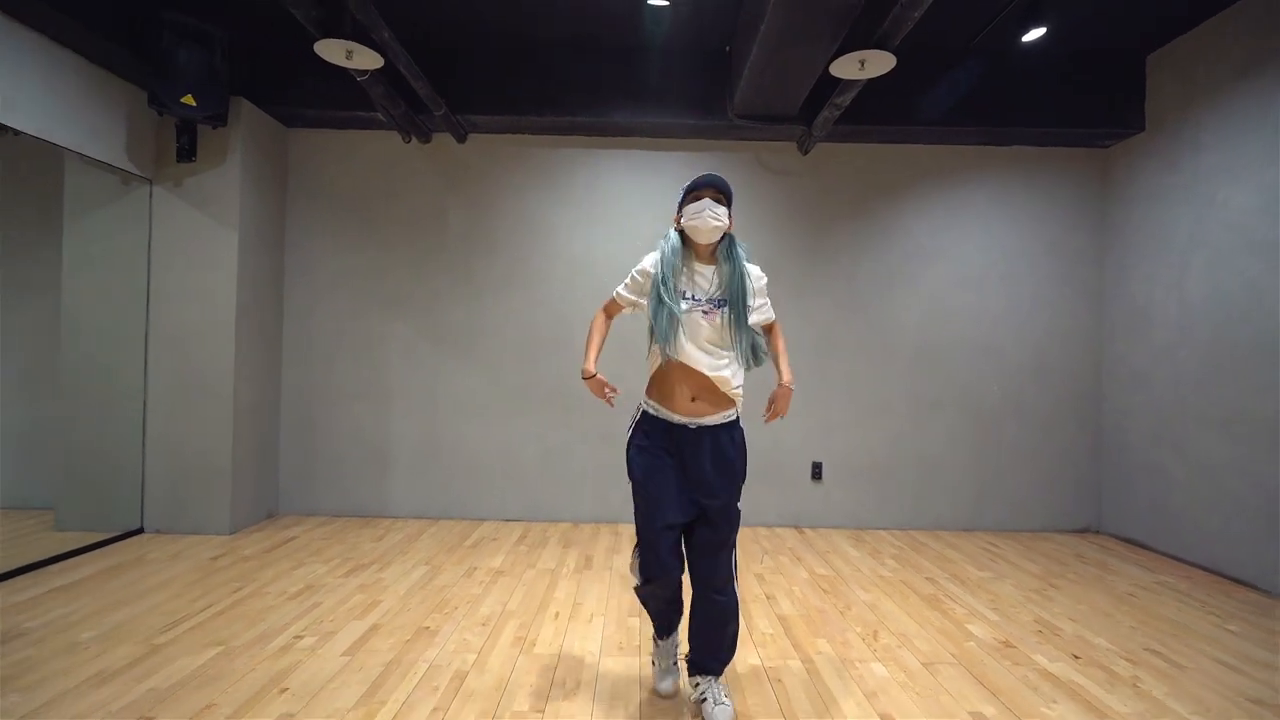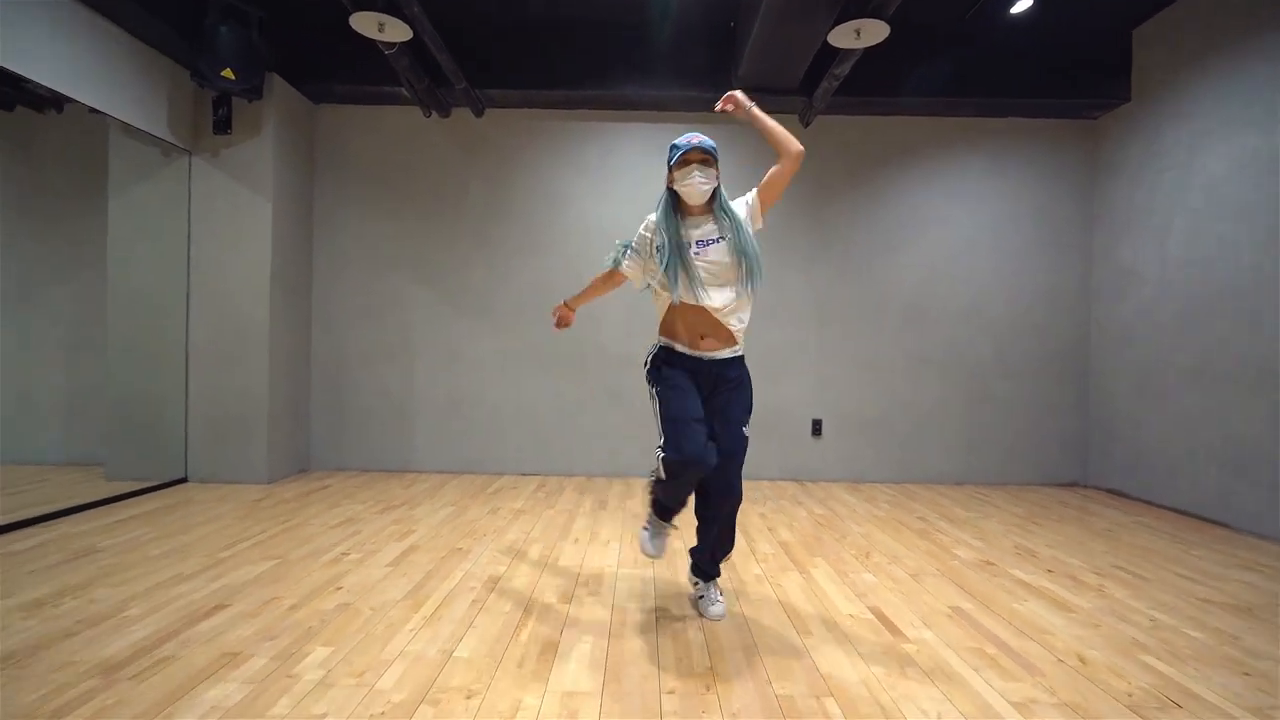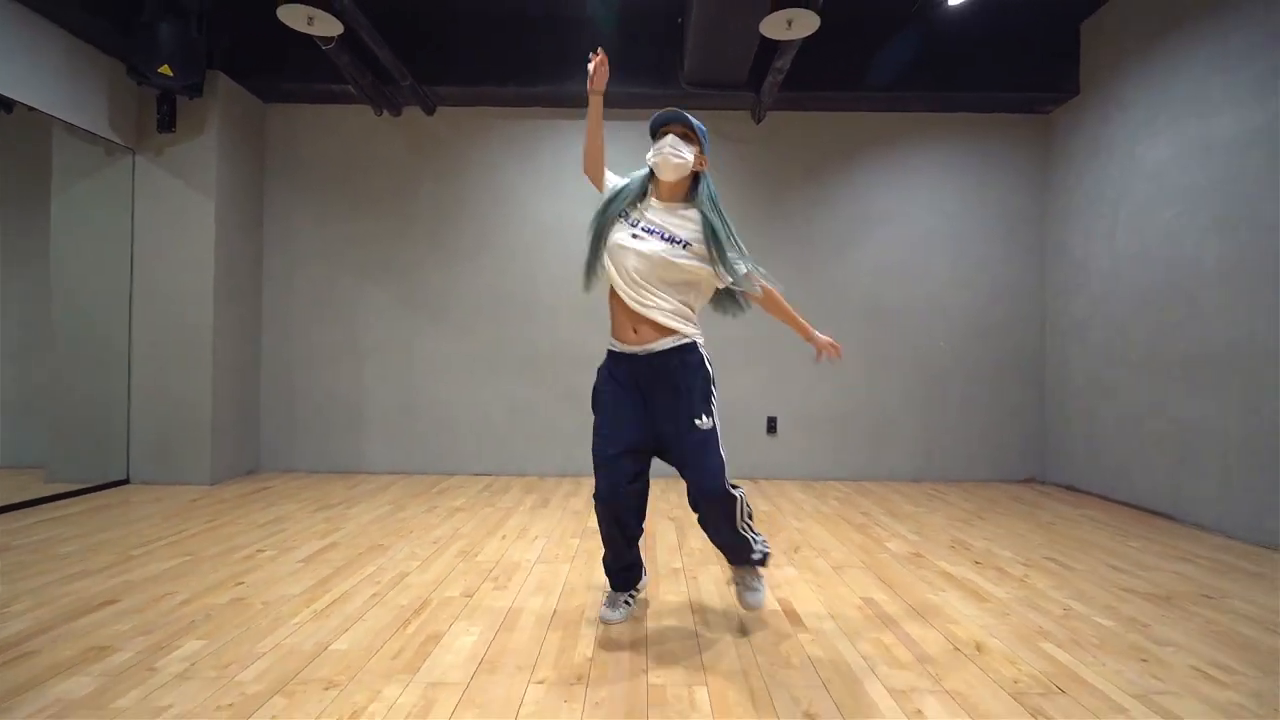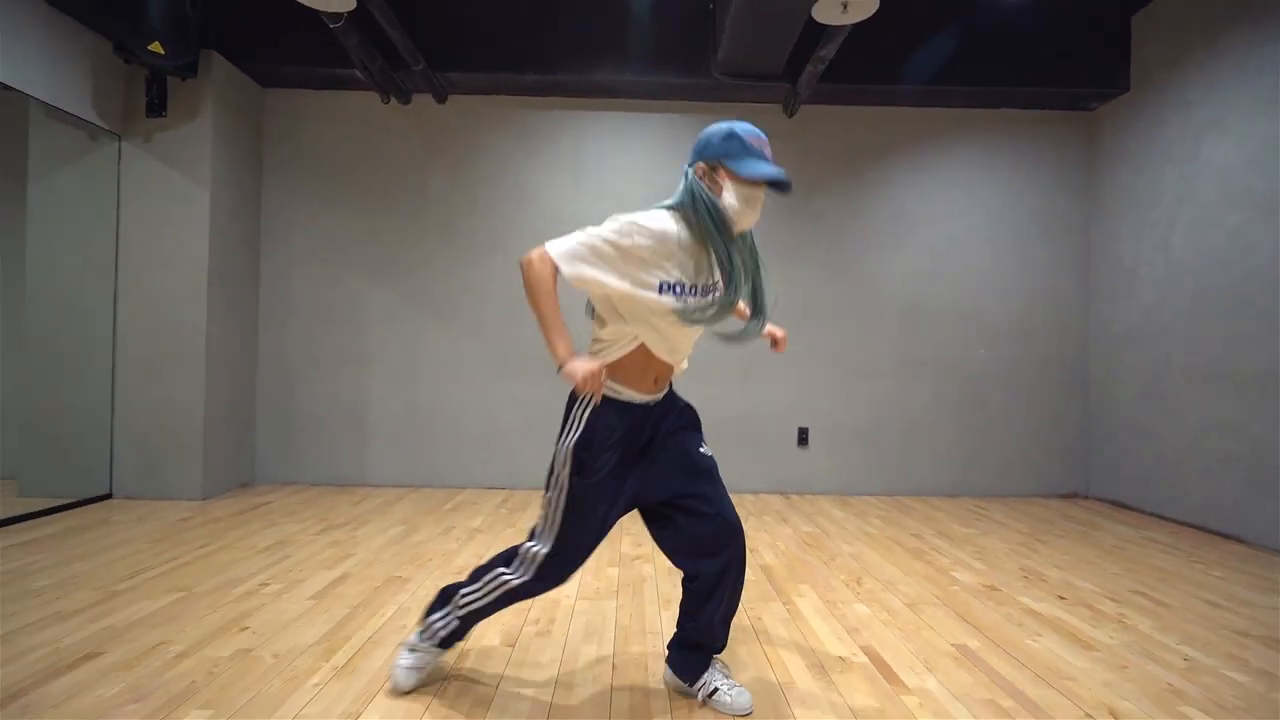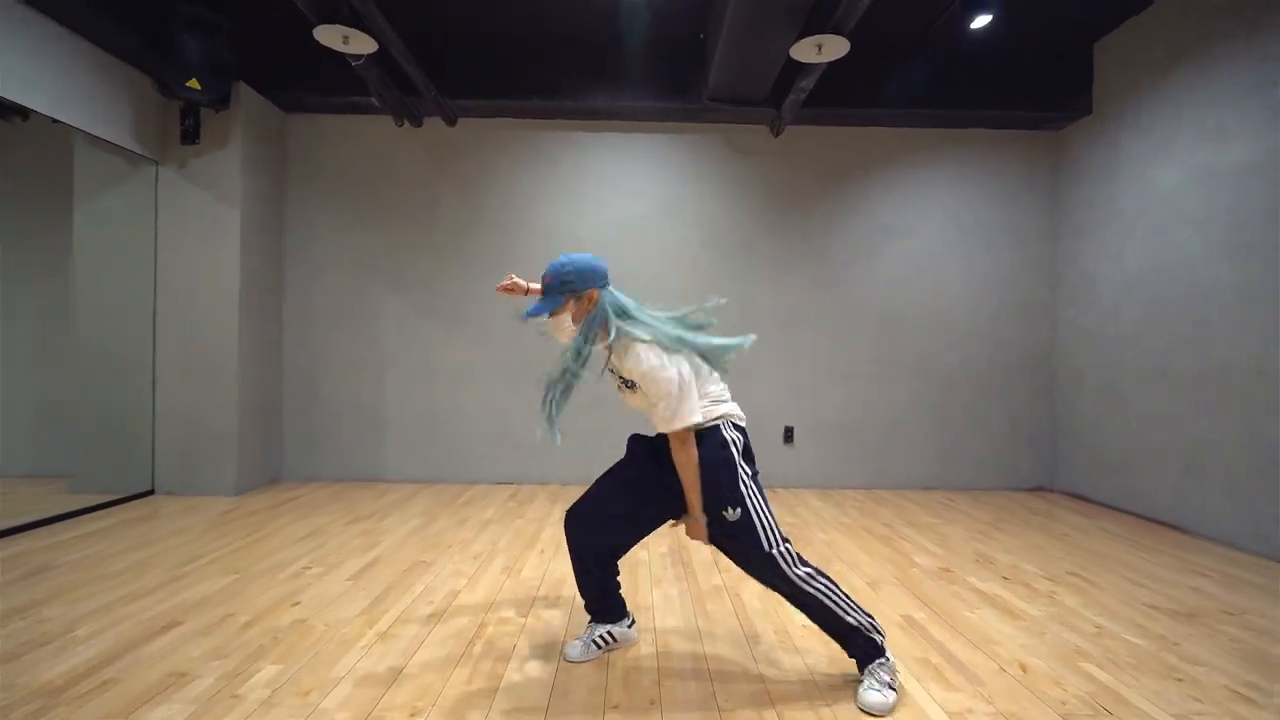
dt=1s
person 1, frame 1
left shoulder: (748, 279)
right shoulder: (655, 271)
left elbow: (770, 327)
right elbow: (607, 310)
left wrist: (786, 376)
right wrist: (590, 365)
left hip: (721, 440)
right hip: (657, 434)
left knee: (715, 562)
right knee: (659, 558)
left ankle: (708, 674)
right ankle: (665, 634)
person 1, frame 2
left shoulder: (740, 215)
right shoulder: (657, 229)
left elbow: (793, 156)
right elbow: (617, 274)
right wrist: (572, 303)
left hip: (729, 371)
right hip: (675, 365)
left knee: (725, 483)
right knee: (690, 460)
left ankle: (706, 574)
right ankle: (661, 513)
person 1, frame 3
left shoulder: (706, 228)
right shoulder: (626, 201)
left elbow: (753, 286)
right elbow: (594, 167)
left wrist: (808, 331)
right wrist: (596, 97)
left hip: (678, 367)
right hip: (621, 371)
left knee: (708, 484)
right knee: (615, 494)
left ankle: (745, 558)
right ankle: (623, 587)
person 1, frame 4
left shoulder: (721, 247)
right shoulder: (644, 233)
right elbow: (536, 263)
left wrist: (758, 324)
right wrist: (567, 356)
left hip: (661, 417)
right hip: (606, 416)
left knee: (720, 539)
right knee: (550, 555)
left ankle: (694, 665)
right ankle: (434, 632)
person 1, frame 5
left shoulder: (646, 351)
right shoulder: (608, 327)
left elbow: (684, 438)
left wrist: (696, 512)
left hip: (713, 445)
right hip: (669, 447)
left knee: (772, 559)
right knee: (586, 523)
left ankle: (874, 657)
right ankle: (612, 621)
